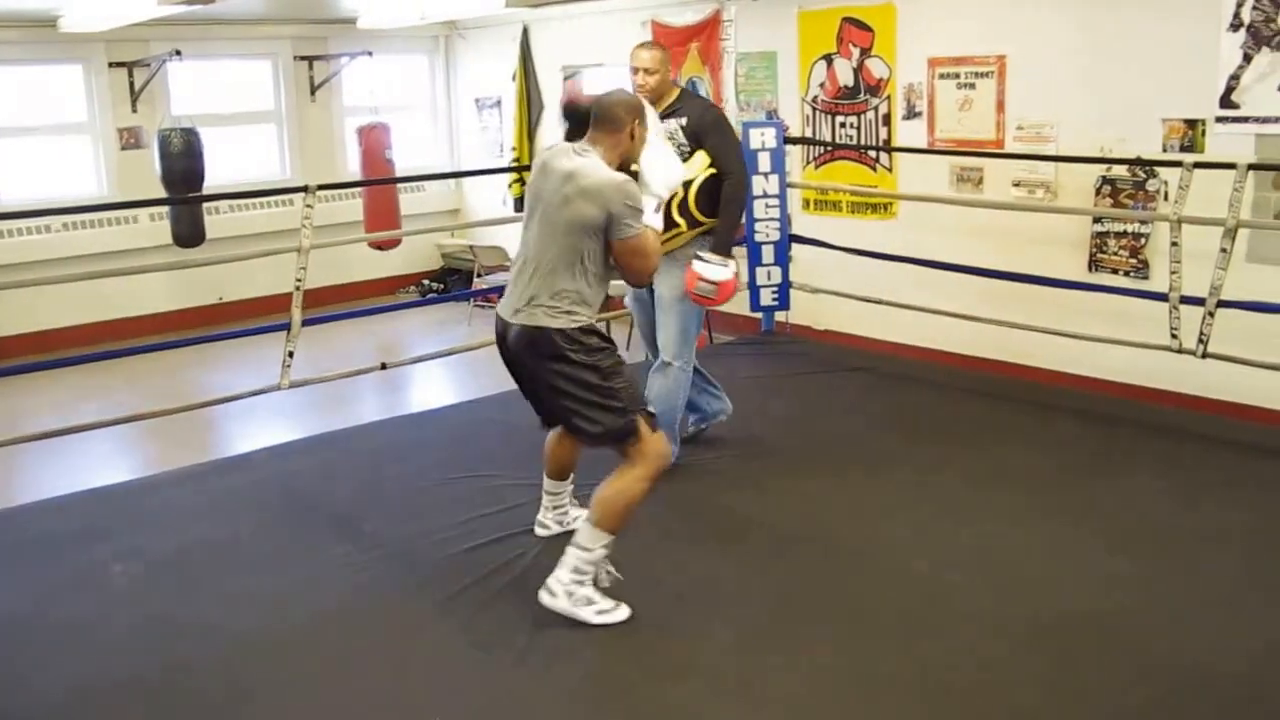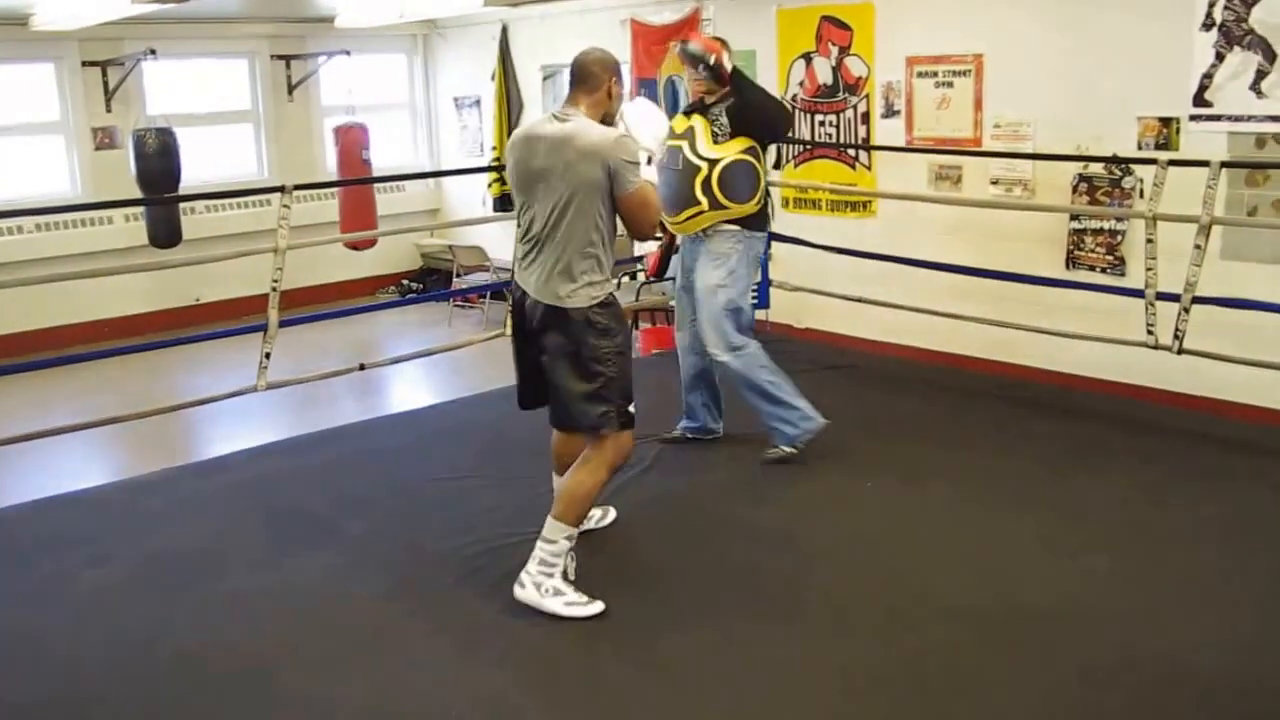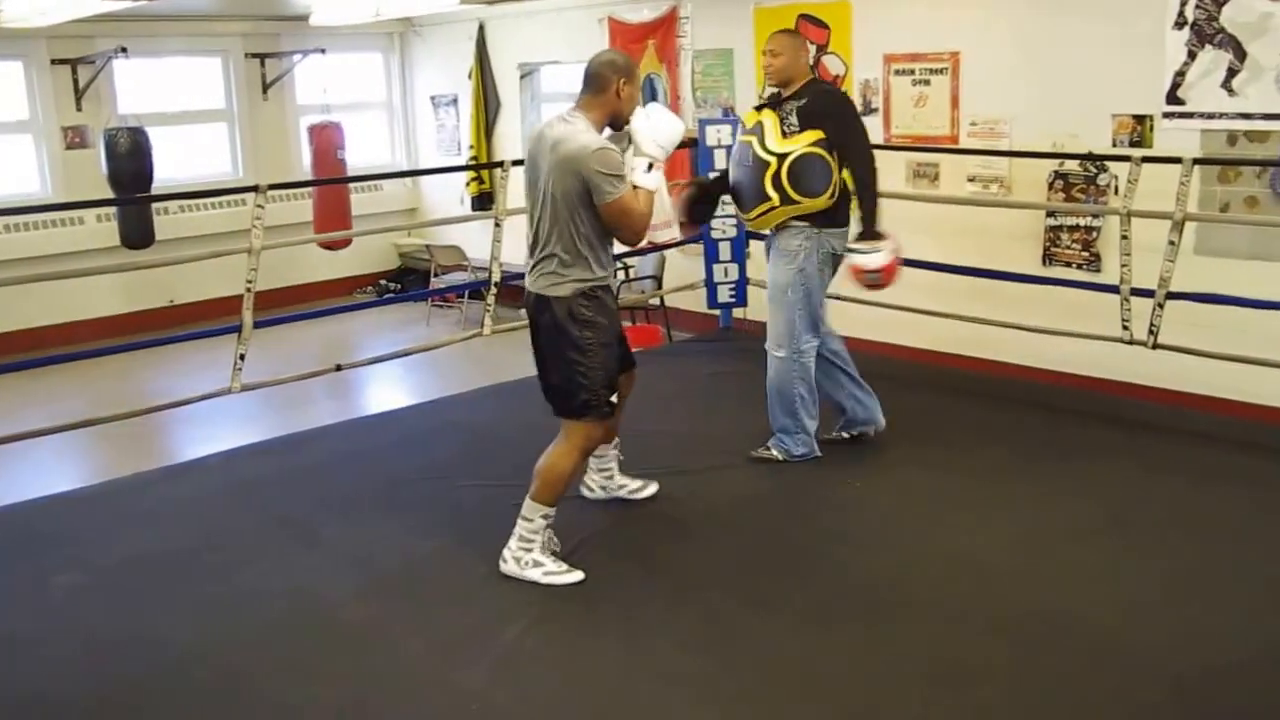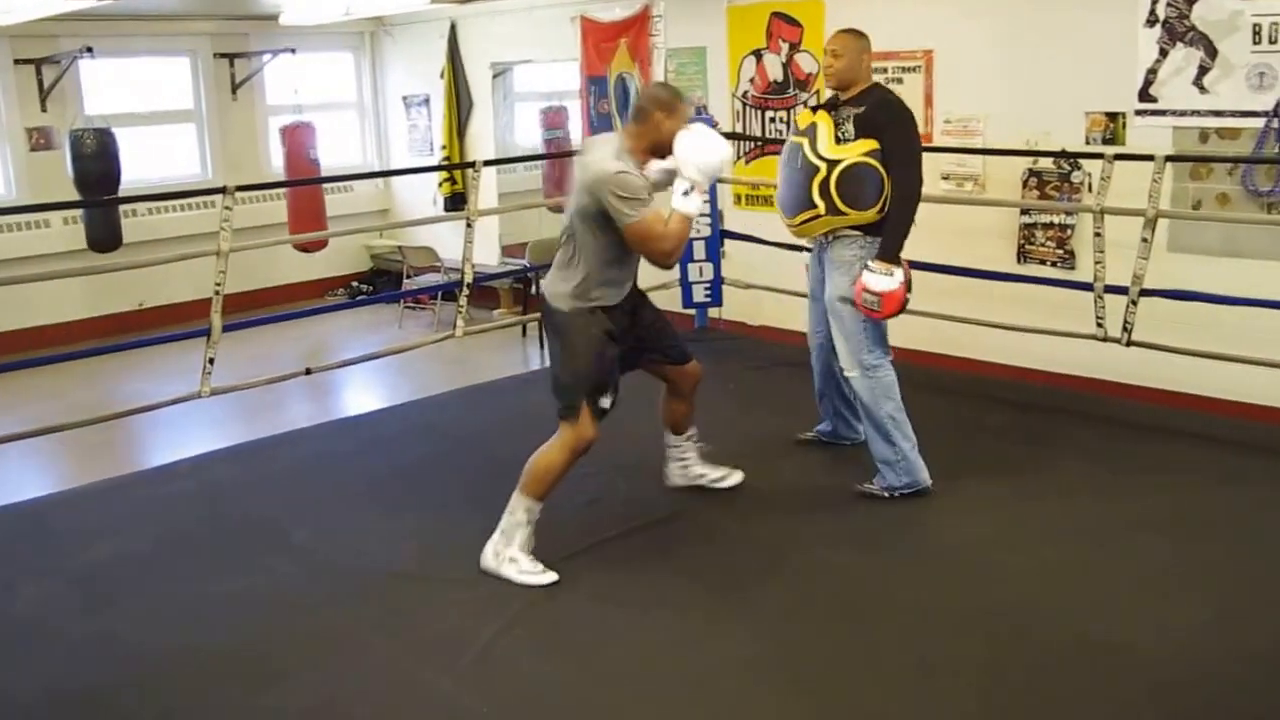
dt=0.7s
person 1, frame 1
left shoulder: (551, 159)
right shoulder: (616, 189)
right elbow: (640, 273)
right wrist: (652, 204)
left hip: (514, 324)
right hip: (560, 335)
left knee: (573, 418)
right knee: (647, 454)
left ankle: (555, 512)
right ankle: (572, 582)
person 1, frame 2
left shoulder: (522, 139)
right shoulder: (612, 145)
right elbow: (645, 226)
right wrist: (644, 163)
left hip: (530, 294)
right hip: (580, 307)
left knee: (572, 415)
right knee: (610, 442)
left ankle: (571, 511)
right ankle: (543, 573)
person 1, frame 3
left shoulder: (547, 132)
right shoulder: (596, 152)
right elbow: (633, 231)
left wrist: (634, 162)
right wrist: (649, 163)
left hip: (556, 287)
right hip: (573, 298)
left knee: (618, 383)
right knee: (581, 428)
left ankle: (604, 476)
right ankle: (523, 548)
person 1, frame 4
left shoulder: (607, 146)
right shoulder: (616, 176)
right elbow: (664, 252)
left wrist: (671, 169)
right wrist: (691, 185)
left hip: (619, 296)
right hip: (579, 309)
left knee: (685, 373)
right knee: (578, 432)
left ankle: (685, 466)
right ankle: (506, 544)
person 2, frame 1
left shoulder: (700, 115)
left elbow: (736, 179)
left wrist: (721, 246)
left hip: (683, 251)
left knee: (671, 353)
right knee: (662, 344)
right ankle: (708, 405)
person 2, frame 2
left shoulder: (743, 104)
right shoulder: (691, 114)
left elbow: (780, 124)
left wrist: (729, 73)
left hip: (733, 238)
right hip: (696, 237)
left knee: (725, 340)
right knee: (691, 337)
left ankle: (795, 423)
right ankle: (700, 420)
person 2, frame 3
left shoulder: (824, 101)
right shoulder: (772, 107)
left elbow: (860, 161)
right elbow: (748, 168)
left wrist: (870, 228)
right wrist: (711, 189)
left hip: (812, 233)
right hip: (788, 233)
left knee: (788, 340)
right knee: (811, 332)
left ankle: (794, 441)
right ankle: (863, 414)
person 2, frame 4
left shoulder: (885, 110)
right shoulder: (830, 108)
left elbow: (908, 185)
left wrist: (889, 254)
left hip: (858, 247)
right hip: (827, 243)
left knee: (862, 358)
right knee: (825, 345)
left ankle: (903, 471)
right ankle: (841, 424)
